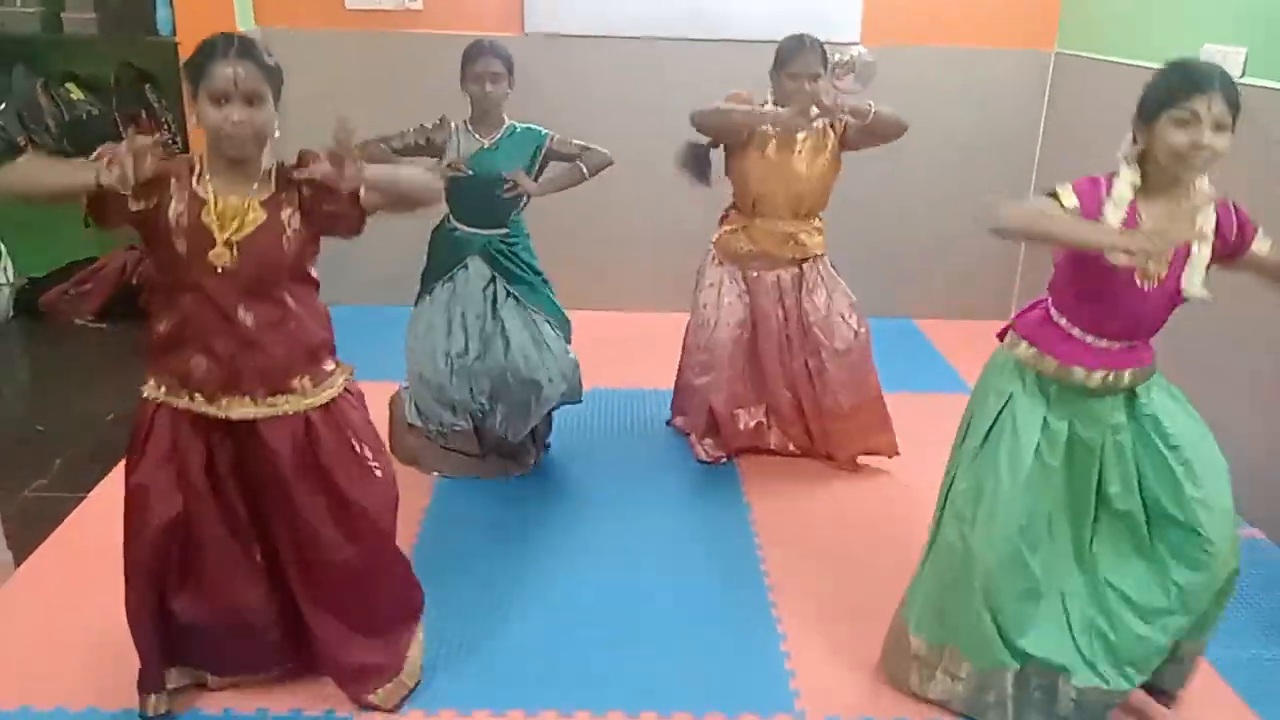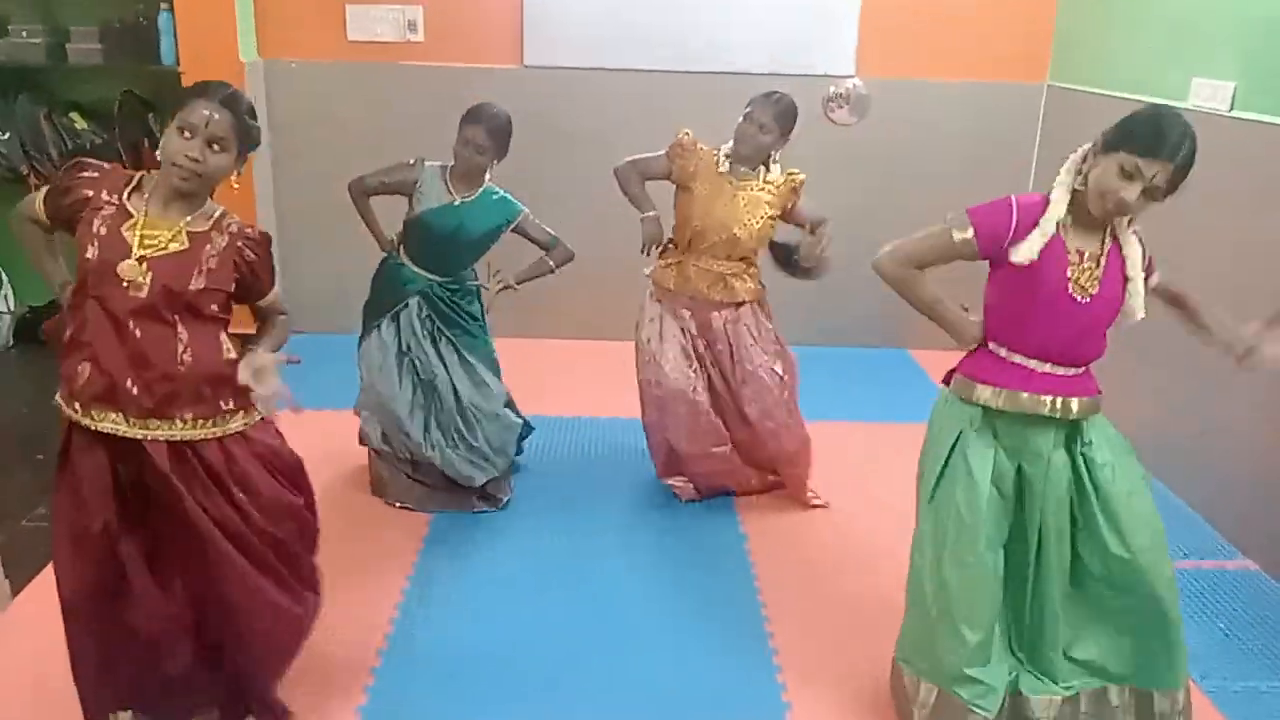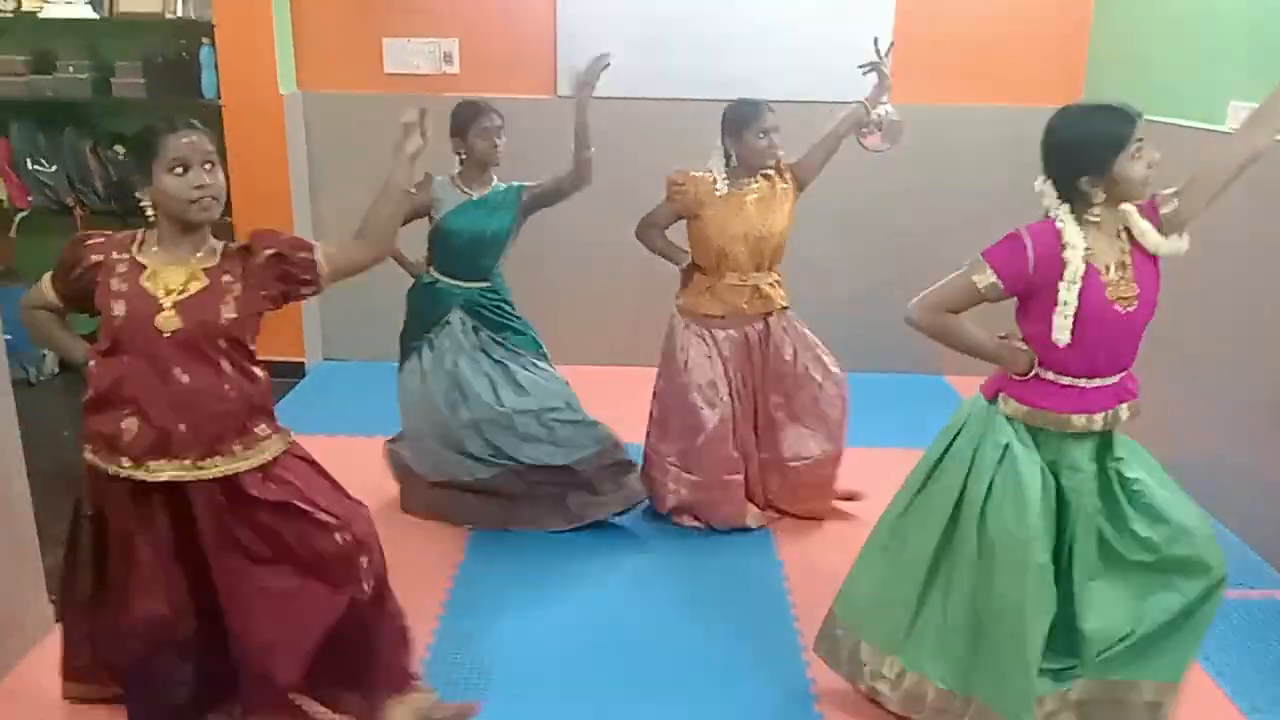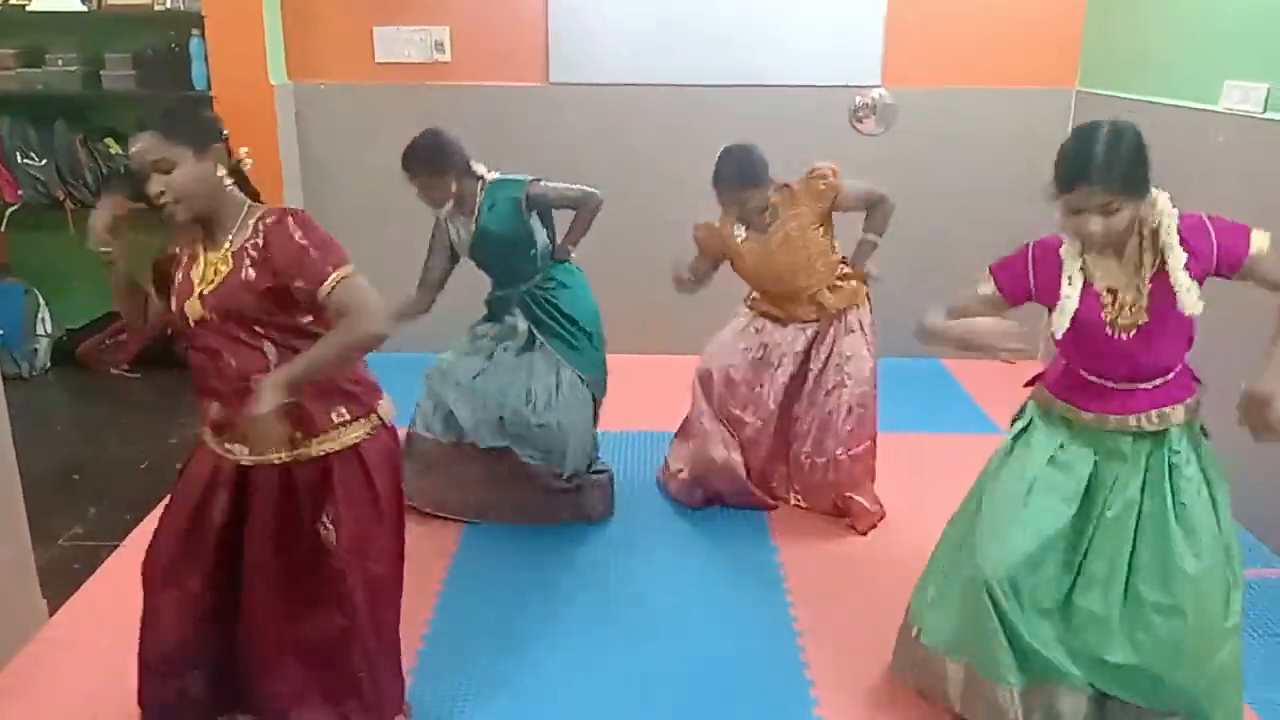
dt=0.7s
person 1, frame 1
left shoulder: (305, 184)
right shoulder: (157, 184)
left elbow: (428, 190)
left wrist: (357, 176)
right wrist: (99, 177)
left hip: (306, 407)
right hip: (190, 416)
left knee: (345, 537)
right knee: (185, 552)
left ankle: (370, 656)
right ankle: (189, 660)
person 1, frame 2
left shoulder: (240, 244)
right shoulder: (91, 189)
left elbow: (274, 314)
right elbow: (27, 215)
left wrist: (263, 358)
right wrist: (66, 288)
left hip: (208, 440)
right hip: (102, 435)
left knee: (244, 576)
right knee: (109, 584)
person 1, frame 3
left shoulder: (256, 263)
right shoulder: (99, 258)
left elbow: (366, 250)
right elbow: (35, 308)
left wrist: (406, 160)
right wrist: (91, 362)
left hip: (244, 465)
right hip: (138, 477)
left knee: (345, 550)
right knee: (151, 611)
person 1, frame 4
left shoulder: (285, 234)
right shoulder: (186, 254)
left elbow: (364, 322)
left wrist: (281, 383)
left hip: (330, 442)
right hip: (230, 452)
left knee: (338, 596)
right knee: (186, 581)
person 2, frame 1
left shoulder: (1220, 218)
right shoulder: (1099, 197)
right elbow: (1009, 219)
right wrist: (1131, 243)
left hip: (1131, 396)
right hip: (1039, 390)
left knee: (1196, 531)
right knee: (1002, 540)
left ankle: (1119, 664)
right ankle: (975, 665)
person 2, frame 2
left shoulder: (1130, 248)
right shoulder: (1017, 220)
left elbow: (1160, 293)
right elbow: (893, 260)
left wrist: (1220, 334)
right wrist: (963, 326)
left hip: (1076, 433)
right hip: (986, 427)
left knee: (1132, 568)
right knee: (965, 578)
person 2, frame 3
left shoulder: (1151, 230)
right shoulder: (1035, 248)
right elbow: (924, 313)
right wrist: (1005, 354)
left hip: (1100, 446)
right hip: (1021, 441)
left knee: (1188, 557)
right knee: (1011, 597)
person 2, frame 4
left shoulder: (1195, 240)
right shoulder: (1042, 260)
right elbow: (935, 322)
right wrist: (977, 332)
left hip: (1165, 446)
right hip: (1063, 436)
left knee: (1182, 615)
right knee: (1001, 569)
person 3, frame 1
left shoulder: (833, 128)
right shoulder: (744, 119)
left elbow: (897, 126)
right elbow: (701, 118)
left wrist: (852, 111)
right wrist: (775, 117)
left hip: (804, 264)
right hip: (741, 261)
left knee: (843, 342)
right knee: (719, 350)
left ankle: (830, 436)
right ankle: (716, 431)
person 3, frame 2
left shoulder: (780, 187)
right shoulder: (695, 161)
left elbow: (817, 226)
right elbow: (627, 169)
left wrist: (814, 249)
right wrist: (649, 216)
left hip: (739, 307)
right hip: (677, 299)
left knee: (764, 392)
right knee: (676, 393)
left ankle: (770, 473)
right ankle: (696, 473)
person 3, frame 3
left shoulder: (785, 183)
right shoulder: (697, 192)
left elbow: (840, 132)
right elbow: (646, 230)
left wrist: (880, 87)
right wrist: (684, 260)
left hip: (768, 322)
right hip: (707, 323)
left knee: (818, 393)
right knee: (707, 419)
left ankle: (786, 491)
right ankle: (708, 503)
person 3, frame 4
left shoulder: (810, 197)
right shoulder: (723, 233)
left elbow: (880, 202)
right elbow: (696, 278)
left wrist: (863, 249)
right wrist: (683, 278)
left hip: (835, 318)
right hip: (773, 323)
left knee: (837, 413)
right knee: (722, 375)
left ankle: (843, 498)
right ankle: (712, 479)
person 4, frame 1
left shoulder: (531, 140)
right shoulder: (445, 135)
left elbow: (602, 157)
right elbow: (369, 148)
left wrist: (540, 187)
left hip: (510, 259)
right hip: (456, 258)
left knee: (533, 359)
right knee: (440, 360)
left ankle: (515, 439)
right ankle: (451, 444)
person 4, frame 2
left shoulder: (503, 208)
right shoulder: (420, 176)
left elbow: (562, 251)
right elbow: (359, 186)
left wrist: (511, 281)
right wrist: (383, 241)
left hip: (453, 304)
right hip: (399, 296)
left knee: (473, 396)
right knee: (394, 395)
left ankle: (474, 476)
right ankle: (409, 476)
person 4, frame 3
left shoulder: (517, 199)
right shoulder: (435, 192)
left elbow: (578, 179)
left wrist: (582, 103)
right wrist: (413, 269)
left hip: (489, 312)
right hip: (436, 313)
left knee: (540, 398)
right knee: (437, 412)
right ankle: (442, 491)
person 4, frame 4
left shoulder: (513, 193)
right shoulder: (446, 225)
left elbow: (591, 199)
right elbow: (424, 298)
left wrist: (562, 252)
left hip: (561, 308)
right hip: (511, 313)
left knee: (557, 409)
right knee: (452, 386)
left ankle: (561, 488)
